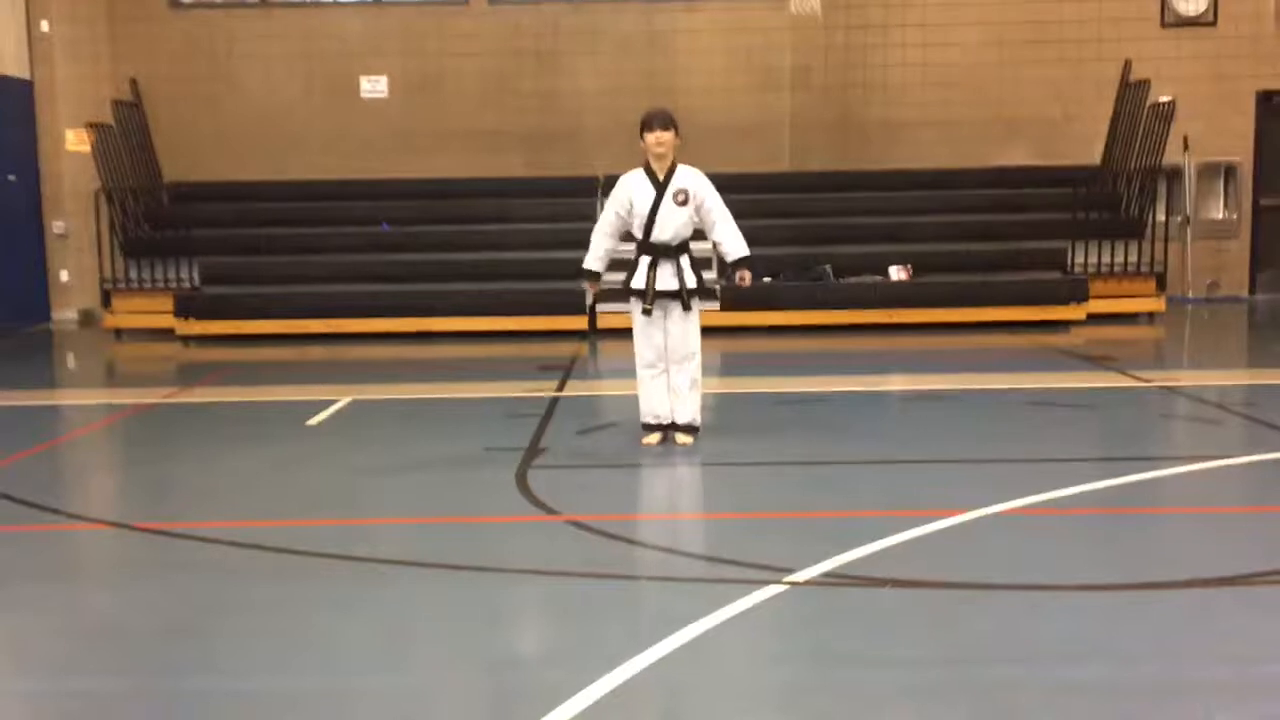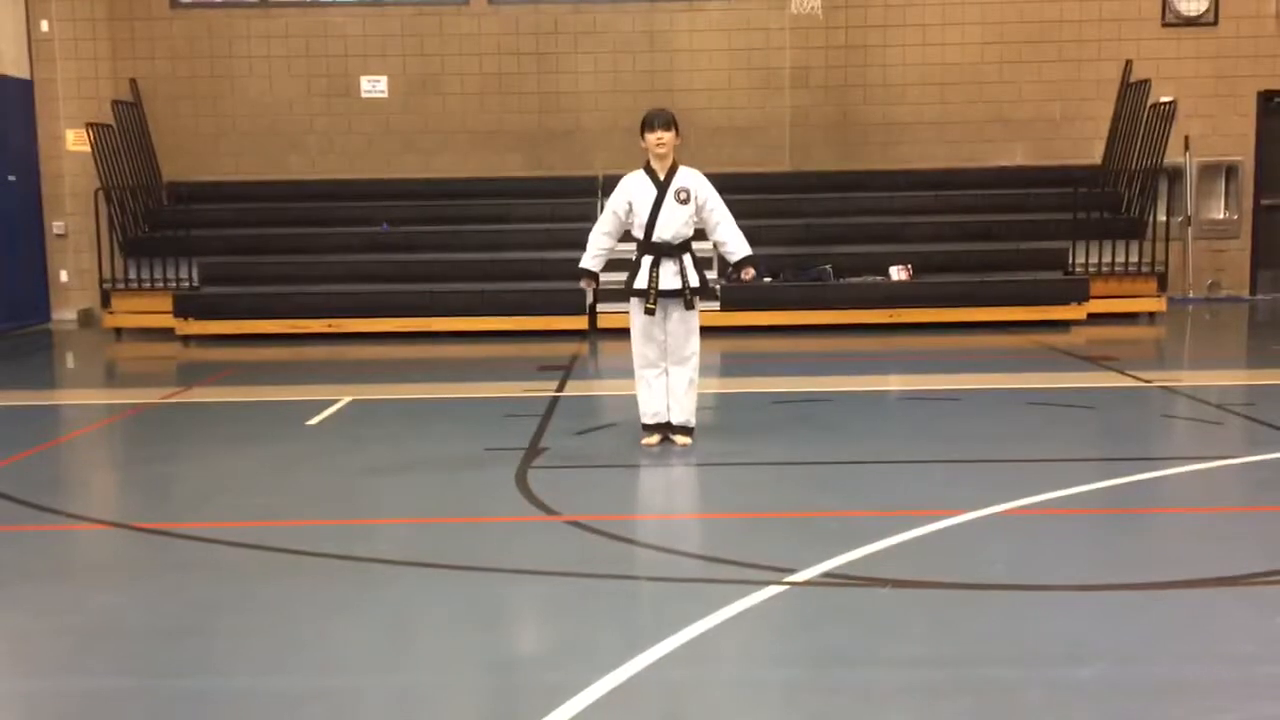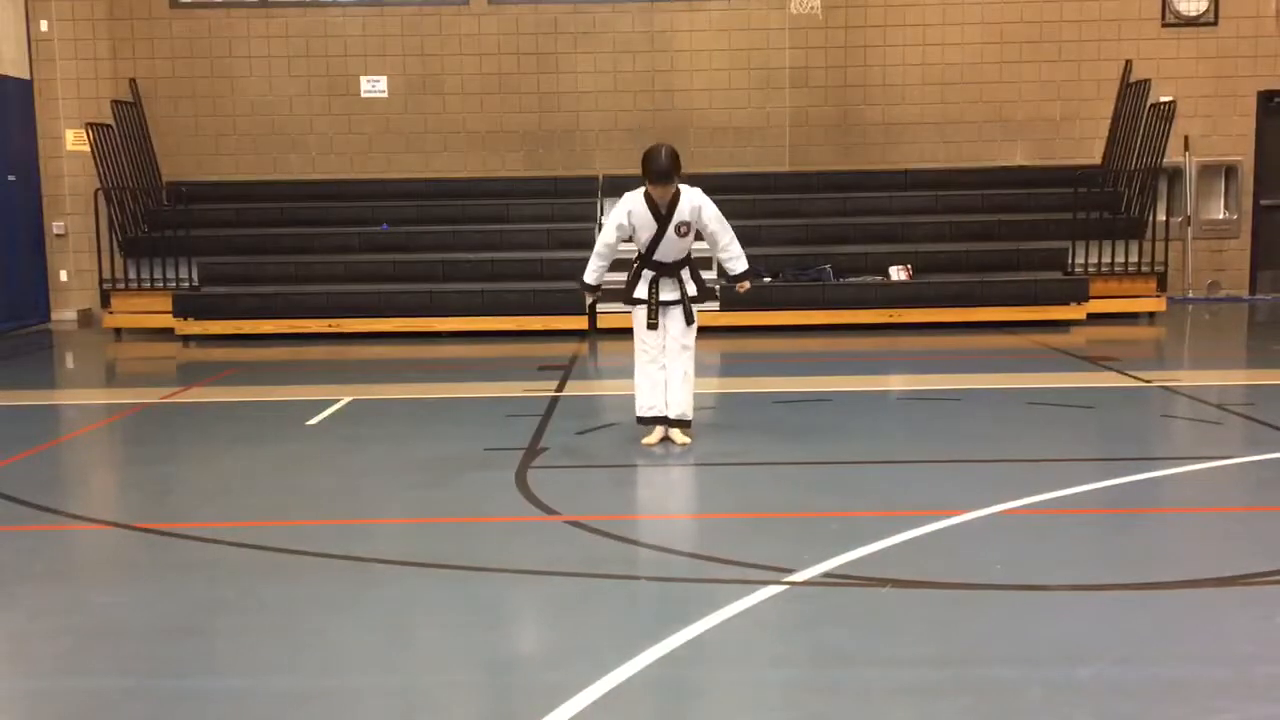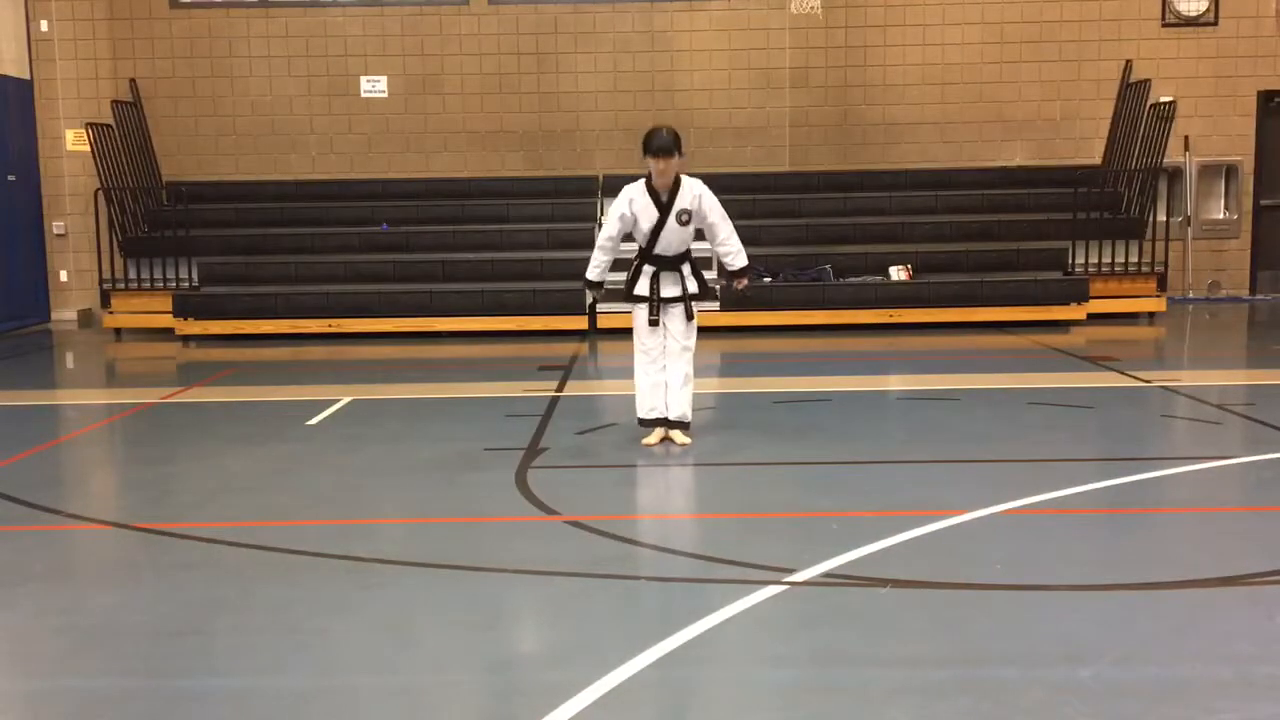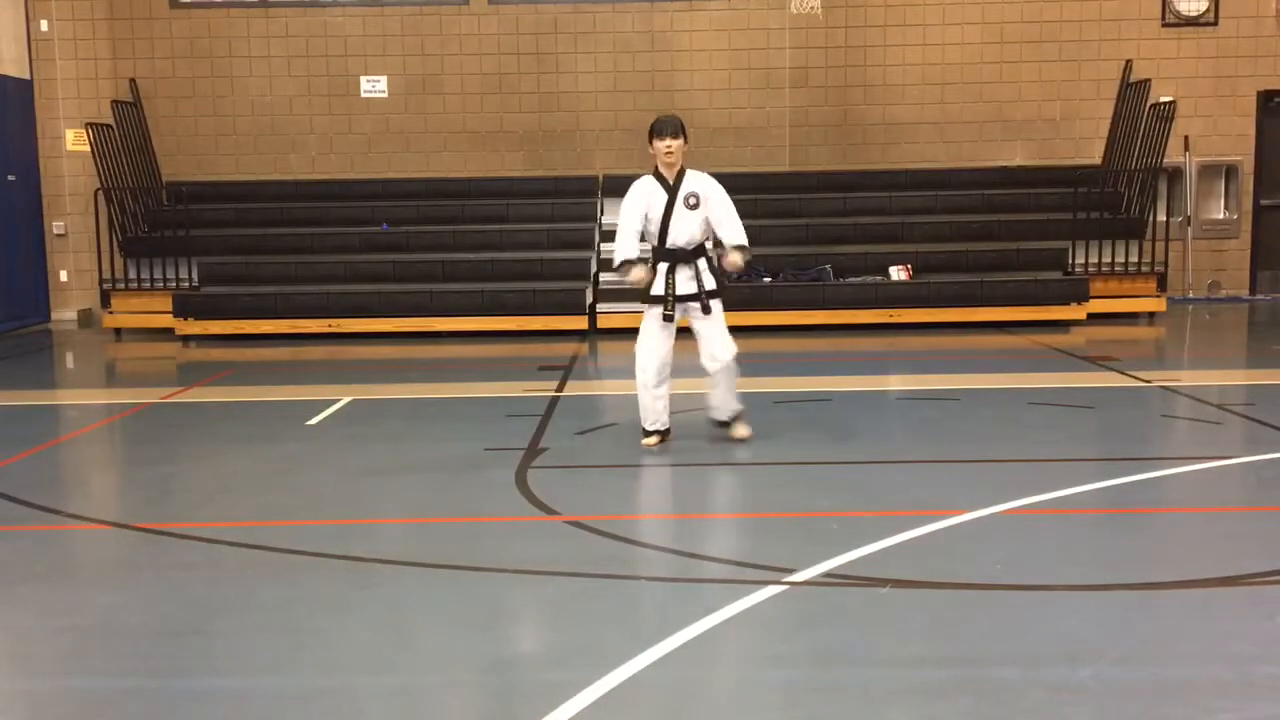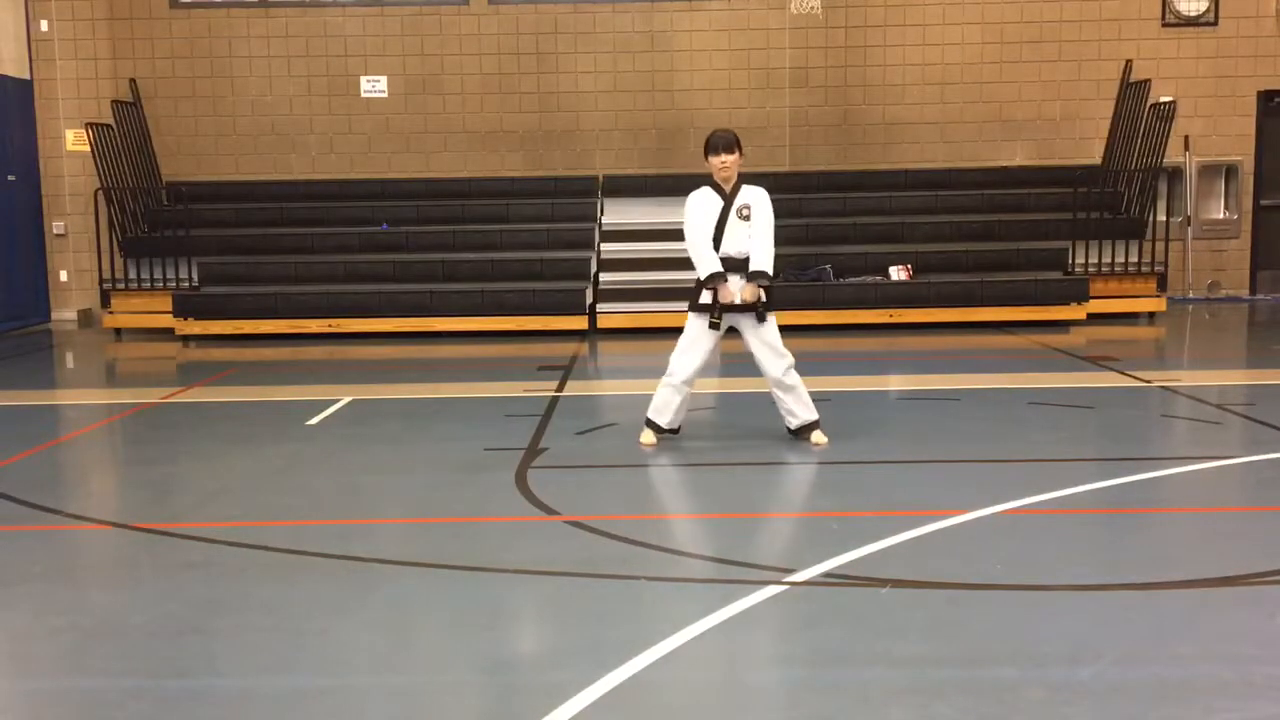
dt=0.7s
person 1, frame 1
left shoulder: (694, 179)
right shoulder: (629, 183)
left elbow: (719, 221)
right elbow: (608, 228)
left wrist: (739, 261)
right wrist: (592, 269)
left hip: (681, 273)
right hip: (645, 274)
left knee: (684, 353)
right knee: (649, 355)
left ankle: (684, 422)
right ankle: (655, 422)
person 1, frame 2
left shoulder: (693, 180)
right shoulder: (630, 184)
left elbow: (720, 222)
right elbow: (606, 228)
left wrist: (743, 260)
right wrist: (589, 268)
left hip: (682, 272)
right hip: (646, 273)
left knee: (683, 353)
right knee: (648, 354)
left ankle: (681, 423)
right ankle: (654, 422)
person 1, frame 3
left shoulder: (696, 201)
right shoulder: (630, 204)
left elbow: (722, 236)
right elbow: (606, 242)
left wrist: (739, 272)
right wrist: (592, 281)
left hip: (682, 282)
right hip: (645, 283)
left knee: (680, 352)
right knee: (648, 353)
left ankle: (677, 421)
right ankle: (656, 421)
person 1, frame 4
left shoulder: (696, 191)
right shoulder: (631, 195)
left elbow: (721, 231)
right elbow: (609, 237)
left wrist: (738, 268)
right wrist: (595, 278)
left hip: (682, 278)
right hip: (646, 279)
left knee: (680, 352)
right knee: (648, 353)
left ankle: (677, 421)
right ankle: (656, 421)
person 1, frame 5
left shoulder: (703, 183)
right shoulder: (640, 187)
left elbow: (726, 215)
right elbow: (624, 229)
left wrist: (737, 248)
right wrist: (628, 265)
left hip: (699, 275)
right hip: (657, 277)
left knee: (720, 351)
right knee: (652, 359)
left ankle: (727, 415)
right ankle: (656, 426)
person 1, frame 6
left shoulder: (757, 196)
right shoulder: (698, 199)
left elbow: (763, 240)
right elbow: (698, 243)
left wrist: (755, 282)
right wrist: (720, 284)
left hip: (749, 286)
right hip: (710, 289)
left knee: (777, 362)
right knee: (685, 362)
left ankle: (807, 423)
right ankle: (657, 423)
